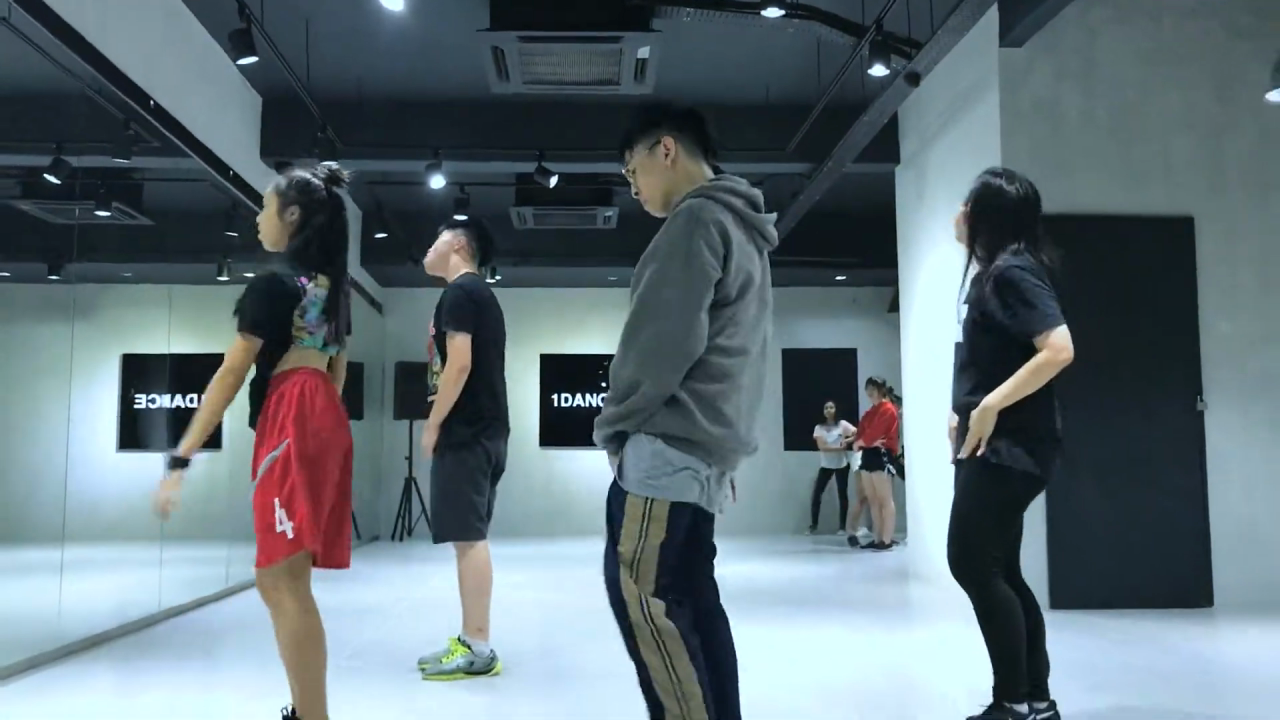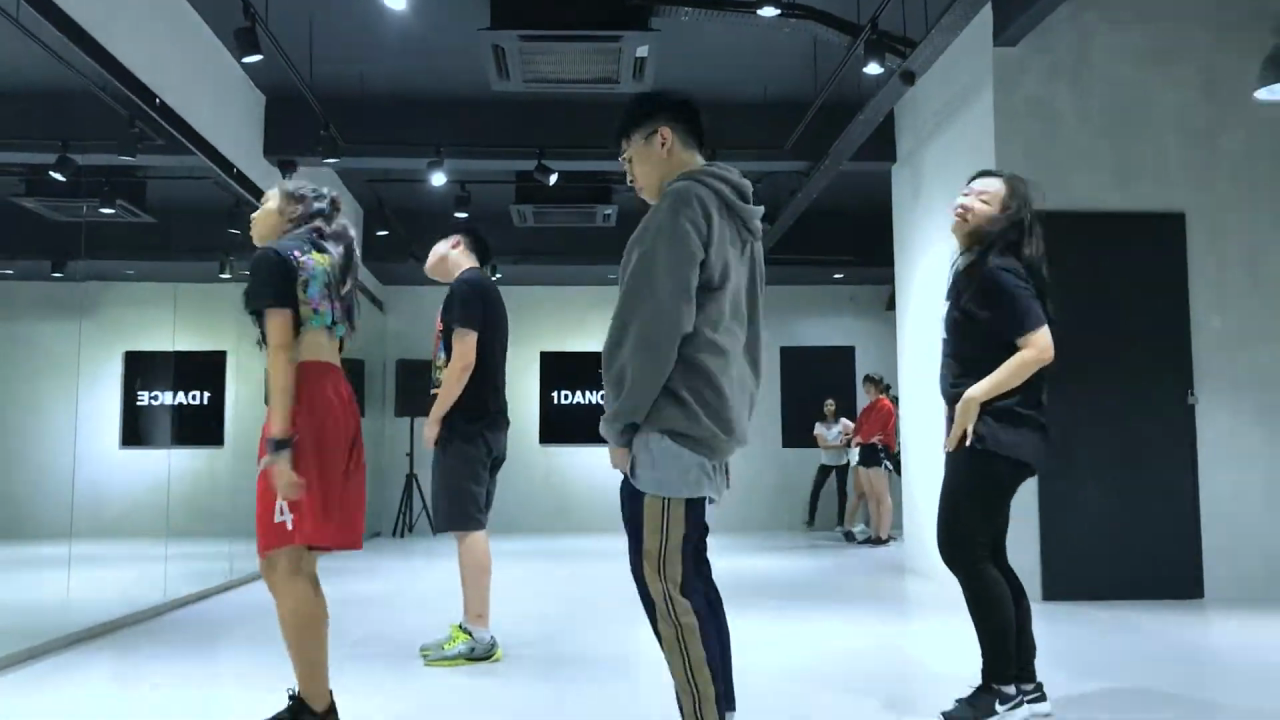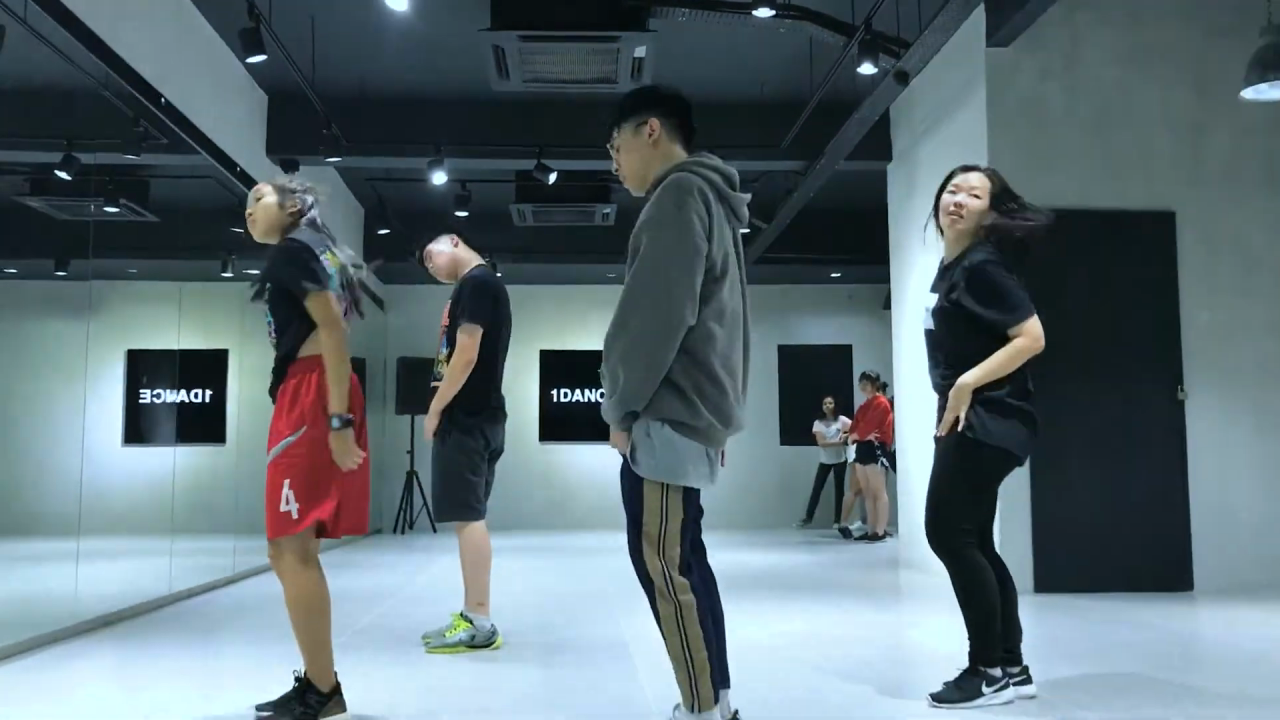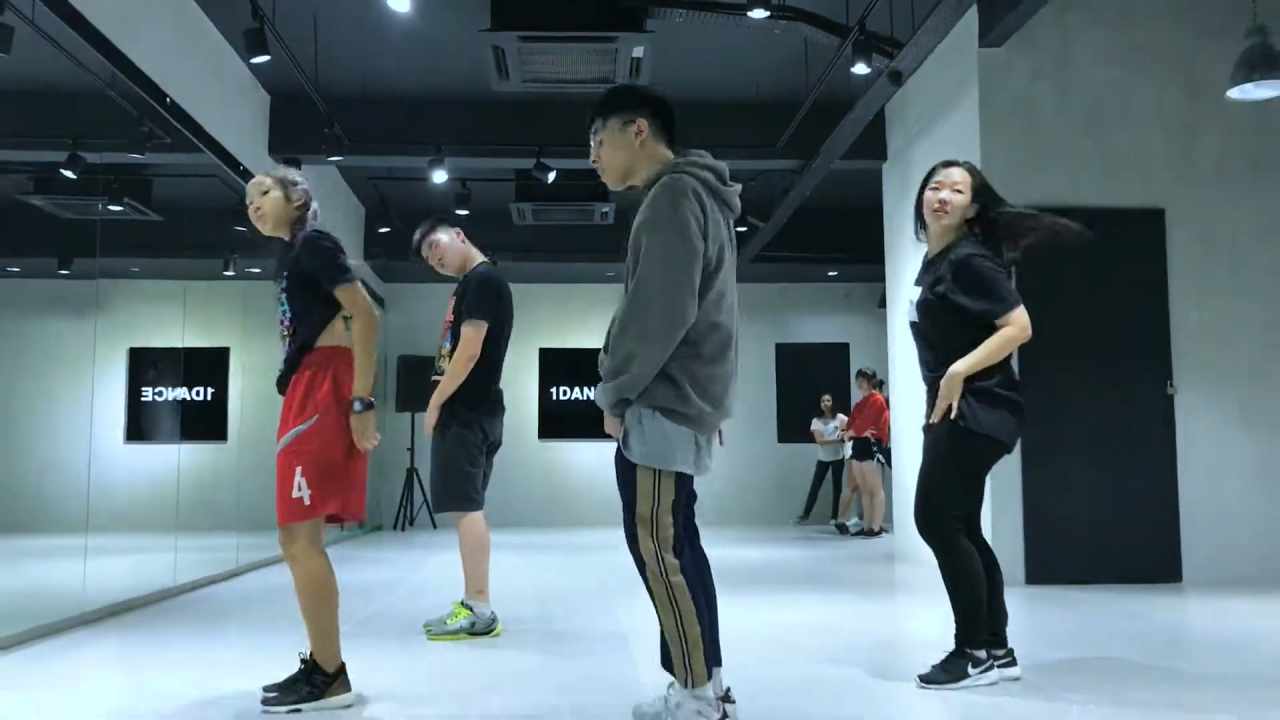
dt=0.1s
person 1, frame 1
left shoulder: (696, 221)
right shoulder: (747, 229)
left elbow: (666, 339)
left wrist: (616, 426)
left hip: (667, 435)
right hip: (709, 438)
left knee: (634, 587)
right knee: (692, 591)
person 1, frame 2
left shoulder: (681, 204)
right shoulder: (735, 218)
left elbow: (652, 321)
left wrist: (620, 420)
left hip: (670, 429)
right hip: (704, 427)
left knee: (665, 584)
right knee: (686, 580)
person 1, frame 3
left shoulder: (679, 195)
right shoulder: (715, 204)
left elbow: (658, 313)
left wrist: (619, 401)
left hip: (667, 416)
right hip: (696, 413)
left knee: (664, 566)
right knee: (679, 564)
person 1, frame 4
left shoulder: (674, 193)
right shoulder: (704, 198)
left elbow: (659, 310)
left wrist: (615, 390)
left hip: (660, 405)
right hip: (685, 402)
left knee: (658, 549)
right knee: (675, 546)
person 2, frame 1
left shoulder: (274, 280)
right shoulder: (328, 283)
left elbow: (231, 374)
left wrist: (180, 456)
left hip: (292, 420)
right hip: (323, 419)
left knee: (284, 579)
right knee: (275, 579)
person 2, frame 2
left shoulder: (273, 259)
right shoulder: (324, 262)
left elbow: (281, 348)
left wrist: (277, 442)
left hip: (308, 413)
right hip: (332, 403)
left knee: (284, 562)
right knee: (288, 562)
person 2, frame 3
left shoulder: (293, 248)
right shoulder: (309, 255)
left elbow: (334, 327)
left wrist: (341, 419)
left hip: (309, 397)
right hip: (318, 401)
left knee: (290, 550)
right knee: (292, 549)
person 2, frame 4
left shoulder: (313, 241)
right shoulder: (302, 251)
left elbow: (366, 317)
left wrist: (362, 402)
left hip: (321, 387)
right hip: (318, 390)
left knee: (300, 535)
right knee: (299, 536)
left ankle: (330, 676)
right ankle: (321, 661)
person 3, frame 1
left shoulder: (1015, 271)
right shoulder: (990, 272)
left elbow: (1058, 350)
left wrist: (988, 408)
right wrist: (960, 413)
left hip: (1009, 444)
right hip: (986, 442)
left knee: (973, 562)
right knee: (997, 568)
person 3, frame 2
left shoulder: (998, 271)
right shoulder: (971, 269)
left elbow: (1039, 349)
left wrist: (972, 397)
right wrist: (955, 403)
left hip: (998, 434)
right hip: (976, 433)
left knee: (963, 549)
right knee: (984, 557)
person 3, frame 3
left shoulder: (985, 267)
right shoulder: (953, 264)
left elbow: (1030, 338)
left wrist: (968, 386)
right wrist: (947, 399)
left hip: (987, 422)
right hip: (964, 421)
left knee: (949, 534)
right knee: (972, 543)
left ankle: (989, 668)
right ankle: (1009, 666)
person 3, frame 4
left shoulder: (969, 258)
right shoulder: (934, 260)
left elbow: (1019, 327)
left wrist: (957, 372)
right wrist: (938, 386)
left hip: (977, 412)
right hip: (955, 411)
left knee: (938, 519)
right knee: (959, 528)
left ankle: (977, 649)
right ankle: (995, 647)
person 4, frame 1
left shoulder: (458, 291)
right shoulder: (477, 293)
left elbow: (458, 365)
left wrist: (432, 424)
left hip: (465, 432)
right hip: (483, 429)
left knee: (468, 537)
right knee: (469, 537)
left ankle: (478, 649)
right ankle: (470, 641)
person 4, frame 2
left shoulder: (465, 286)
right shoulder: (482, 288)
left elbow: (463, 361)
left wrist: (434, 417)
right wrist: (444, 415)
left hip: (466, 425)
right hip: (482, 423)
left knee: (467, 527)
right knee: (469, 528)
left ankle: (479, 635)
right ankle: (471, 627)
person 4, frame 3
left shoulder: (476, 283)
right shoulder: (478, 285)
left elbow: (466, 355)
left wrist: (434, 409)
right wrist: (444, 408)
left hip: (467, 417)
right hip: (477, 416)
left knee: (467, 516)
right knee: (468, 517)
left ankle: (480, 622)
right ankle: (472, 615)
person 4, frame 4
left shoulder: (482, 279)
right shoulder: (479, 282)
left elbow: (469, 351)
left wrist: (435, 403)
right wrist: (444, 401)
left hip: (465, 411)
right hip: (476, 410)
left knee: (466, 507)
right knee: (467, 508)
left ankle: (480, 610)
right ankle: (473, 604)
